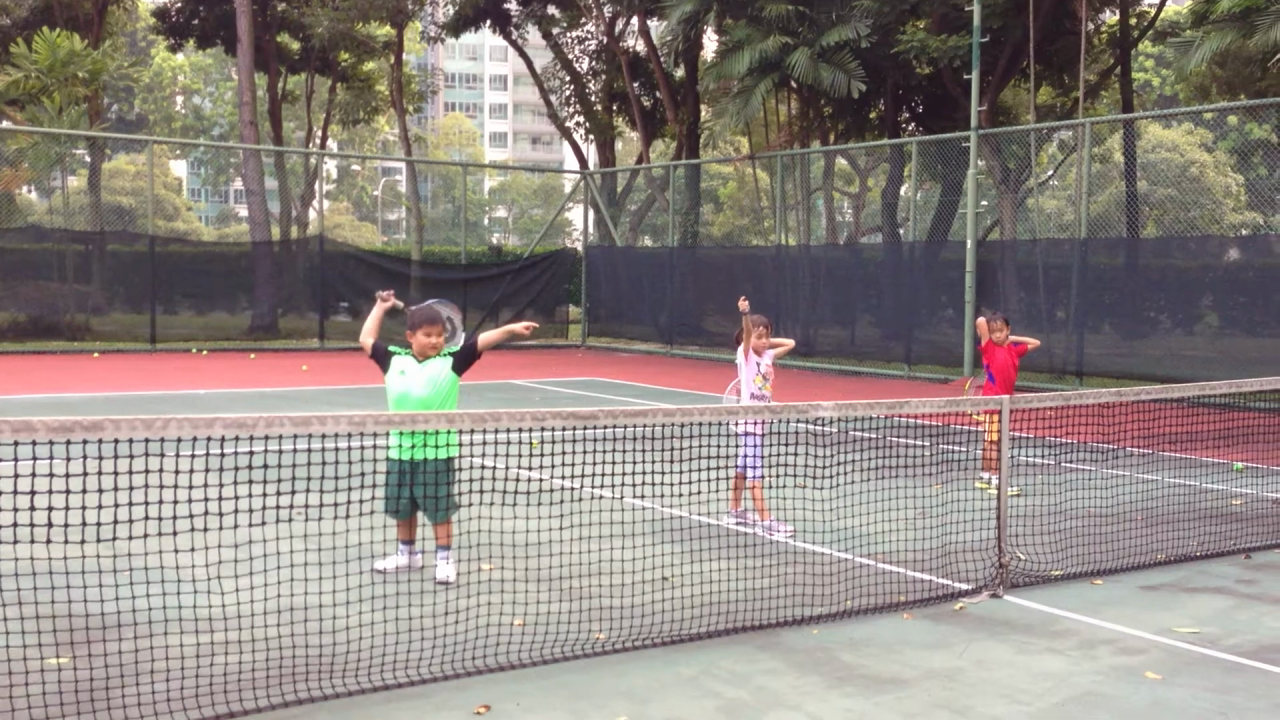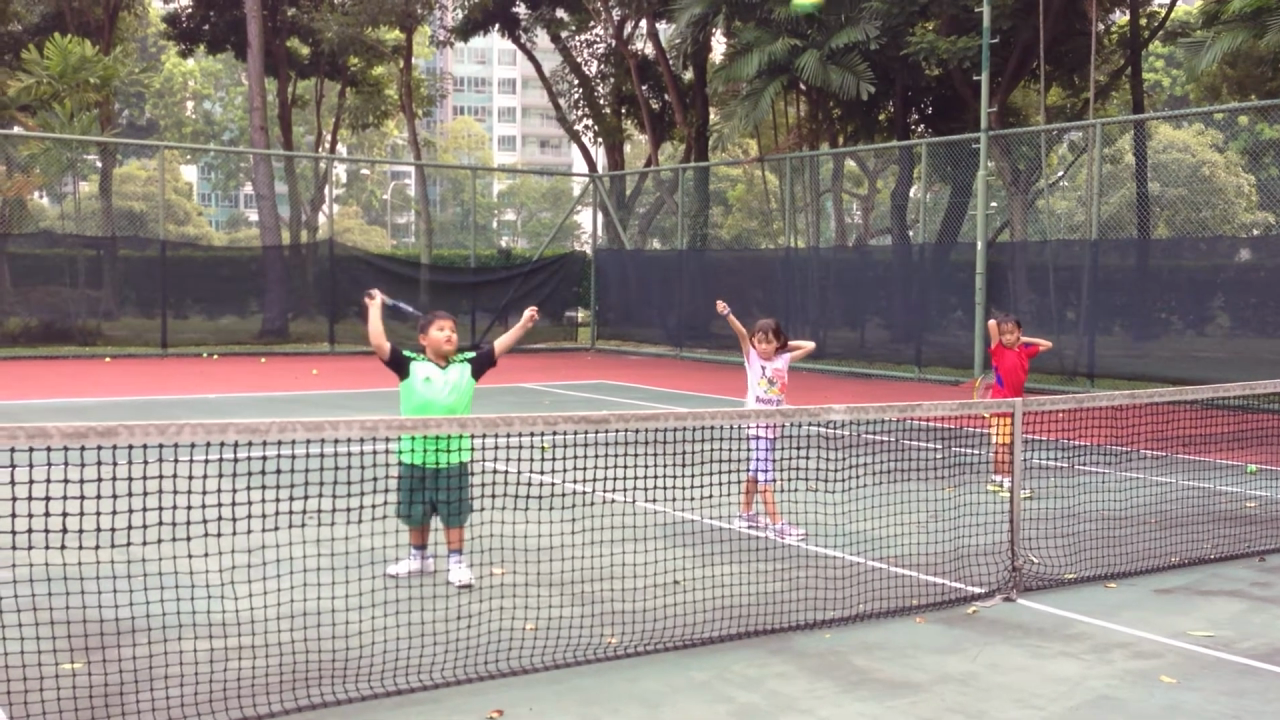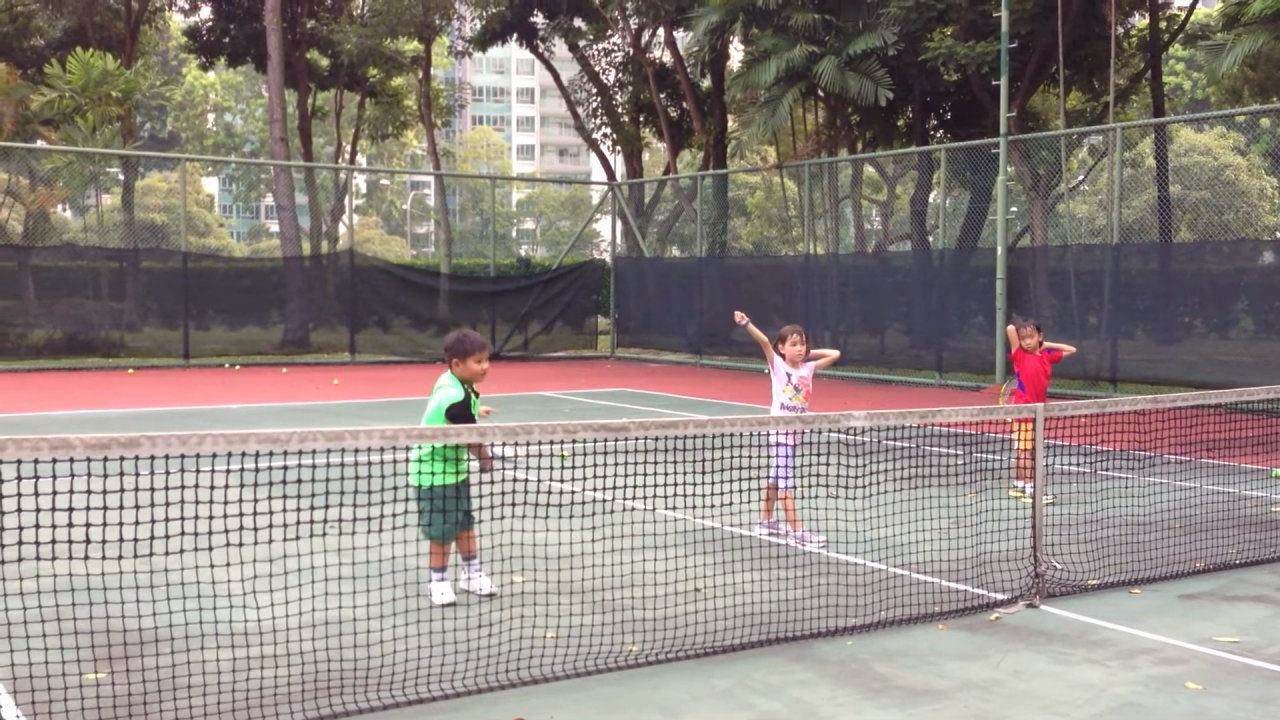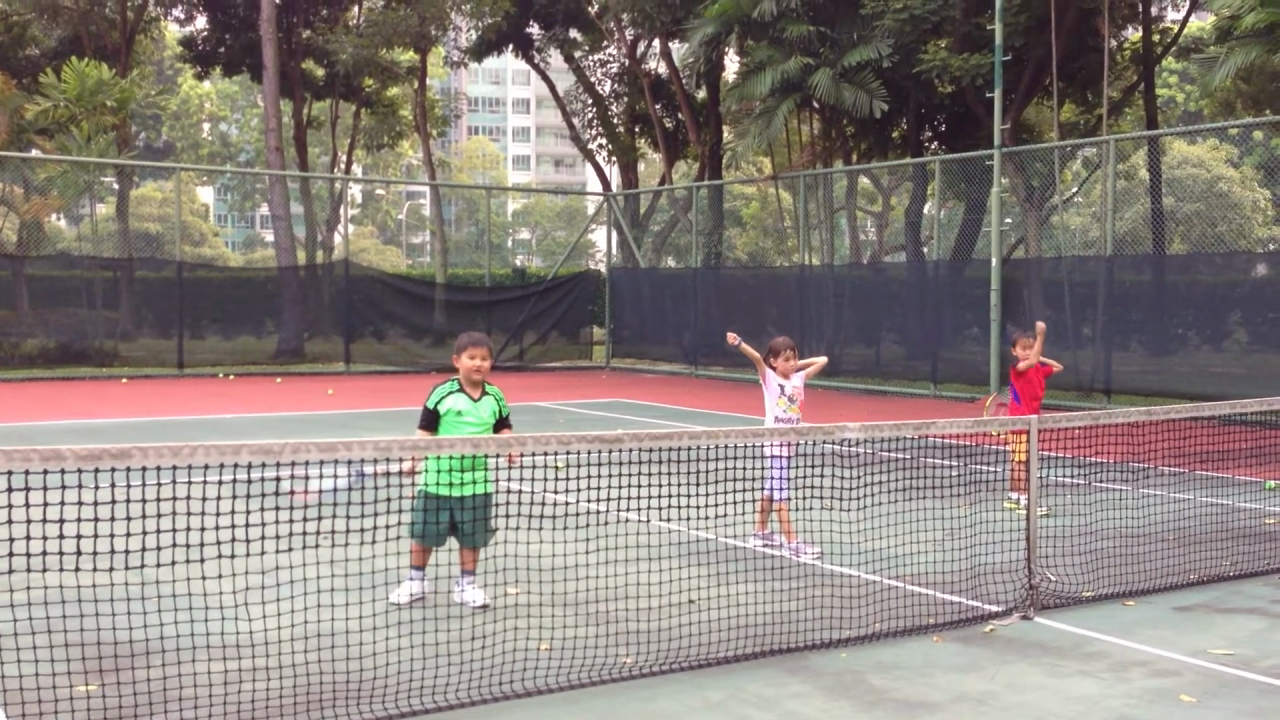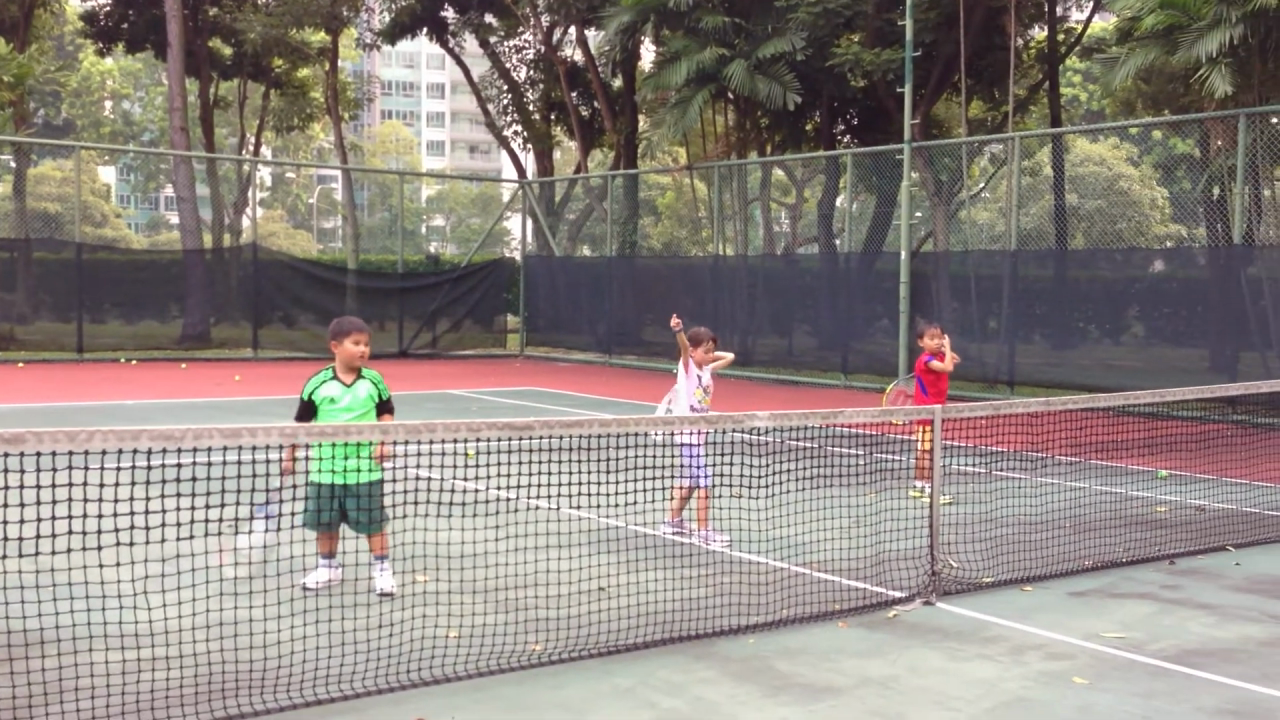
dt=1s
person 1, frame 1
left shoulder: (451, 360)
right shoulder: (394, 359)
left elbow: (481, 341)
right elbow: (366, 340)
left wrist: (510, 329)
right wrist: (381, 307)
left hip: (437, 449)
right hip: (400, 448)
left knee: (440, 508)
right knee: (402, 507)
left ankle: (444, 558)
right ankle: (407, 553)
person 1, frame 2
left shoulder: (467, 365)
right shoulder: (409, 364)
left elbow: (499, 346)
right elbow: (378, 344)
left wrist: (523, 323)
right wrist: (375, 307)
left hip: (453, 455)
right hip: (415, 454)
left knee: (454, 513)
right knee: (416, 513)
left ankle: (456, 563)
right ankle: (419, 558)
person 1, frame 3
left shoulder: (452, 380)
right shoulder: (459, 400)
left wrist: (475, 410)
right wrist: (485, 458)
left hip: (453, 466)
right hip: (435, 470)
left knee: (464, 522)
right knee: (442, 529)
left ankle: (472, 572)
right ankle: (438, 581)
person 1, frame 4
left shoulder: (495, 397)
right shoulder: (442, 394)
left elbow: (503, 428)
right elbow: (426, 430)
right wrist: (413, 457)
left hip: (476, 481)
right hip: (438, 478)
left knee: (472, 537)
right knee: (425, 532)
left ankle: (466, 585)
right ankle: (415, 581)
person 1, frame 5
left shoulder: (374, 380)
right shoulder: (317, 383)
left elbow: (386, 414)
right elbow: (301, 422)
left wrist: (383, 442)
right wrist: (290, 456)
left hip: (365, 467)
right hip: (327, 468)
left knee: (373, 520)
right knee: (325, 522)
left ankle: (382, 570)
right ankle: (328, 567)
person 2, frame 1
left shoulder: (767, 356)
right shoulder: (745, 354)
left elbow: (790, 344)
right elbow: (746, 333)
left wrist: (768, 342)
right wrist: (745, 313)
left hip: (759, 419)
right hip: (749, 419)
left knee: (743, 468)
right knee: (755, 472)
left ankle: (734, 512)
right ankle: (764, 521)
person 2, frame 2
left shoulder: (783, 360)
right shoulder: (752, 358)
left elbow: (810, 345)
right elbow: (741, 334)
left wrist: (783, 345)
right wrist: (727, 314)
left hip: (773, 423)
right hip: (758, 423)
left knee: (755, 471)
right knee: (765, 475)
left ankle: (745, 515)
right ankle: (776, 524)
person 2, frame 3
left shoulder: (807, 368)
right shoulder: (778, 365)
left elbow: (835, 354)
right elbow: (764, 342)
left wrist: (810, 352)
right wrist: (746, 323)
left hip: (794, 431)
right hip: (780, 431)
left knee: (776, 478)
right knee: (786, 481)
left ankle: (766, 522)
right ankle: (796, 531)
person 2, frame 4
left shoulder: (798, 378)
right shoulder: (770, 378)
left elbow: (823, 360)
right elbow: (757, 359)
left wrist: (800, 364)
right wrist: (739, 343)
left hip: (789, 442)
right hip: (775, 442)
left knee: (771, 490)
right knee: (781, 493)
left ankle: (760, 533)
right ankle: (791, 542)
person 2, frame 5
left shoulder: (706, 370)
right shoulder: (687, 367)
left elbow: (729, 357)
right elbow: (683, 347)
left wrist: (709, 355)
right wrist: (678, 330)
left hip: (697, 431)
right hip: (688, 431)
left knee: (688, 480)
right knee: (702, 481)
left ankle: (673, 521)
right ankle: (703, 531)
person 3, frame 1
left shoulder: (1014, 349)
right shoulder: (989, 347)
left elbow: (1036, 343)
right elbow: (980, 321)
left wrist: (1013, 338)
right wrist: (983, 334)
left knee: (990, 441)
right knee: (993, 441)
left ankle: (985, 476)
right ankle: (995, 480)
person 3, frame 2
left shoulder: (1024, 351)
right shoulder: (998, 350)
left elbow: (1048, 345)
right elbow: (991, 323)
left wrist: (1024, 339)
right wrist: (997, 327)
left knee: (1002, 445)
right knee: (1003, 445)
left ankle: (997, 480)
right ankle: (1007, 483)
person 3, frame 3
left shoulder: (1047, 355)
right shoulder: (1019, 355)
left elbow: (1071, 350)
right elbow: (1010, 329)
left wrist: (1047, 344)
right wrist: (1015, 329)
left knee: (1023, 450)
right knee: (1025, 450)
left ankle: (1019, 485)
right ankle: (1029, 489)
person 3, frame 4
left shoulder: (1040, 369)
right shoulder: (1018, 368)
left elbow: (1058, 367)
right elbow: (1030, 360)
left wrist: (1041, 358)
right wrist: (1040, 336)
left knee: (1019, 461)
right knee: (1022, 461)
left ankle: (1013, 497)
right ankle: (1024, 500)
person 3, frame 5
left shoulder: (938, 357)
right shoulder: (926, 359)
left elbow: (955, 360)
right elbow: (948, 368)
left wrist: (945, 349)
right wrist: (947, 347)
left knee: (923, 450)
right knee: (927, 451)
left ankle: (918, 485)
right ankle: (928, 489)
